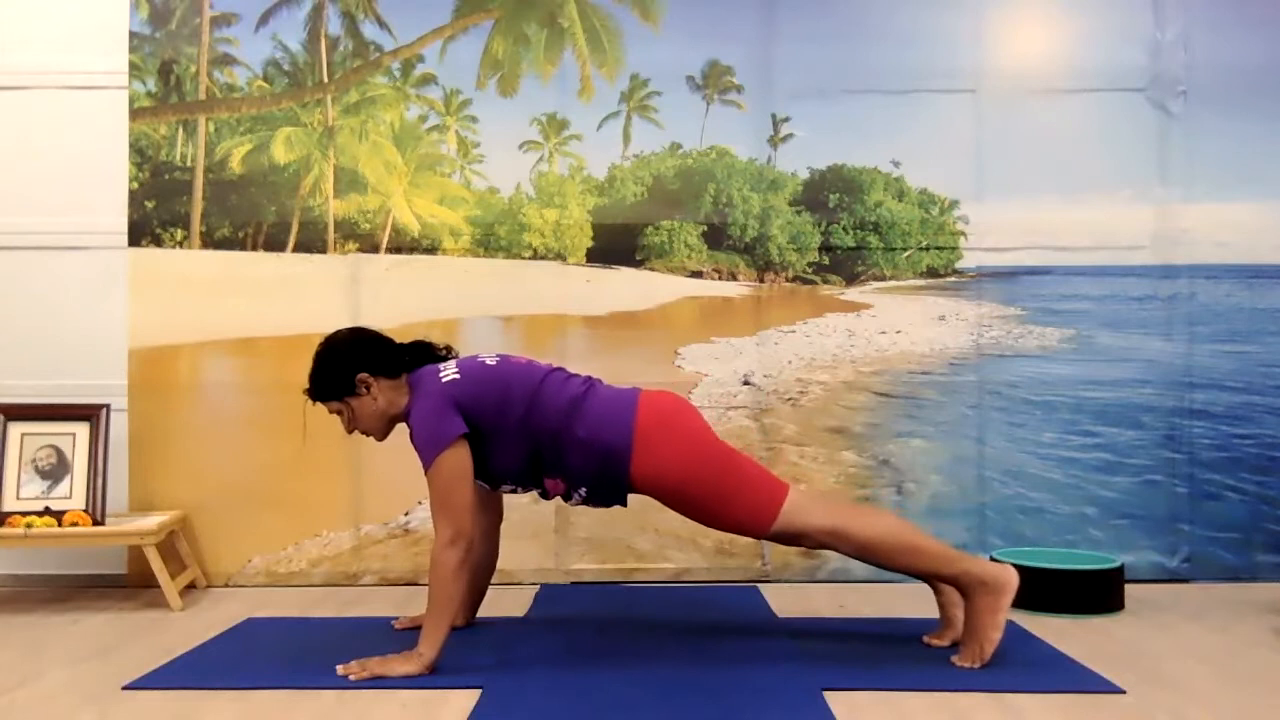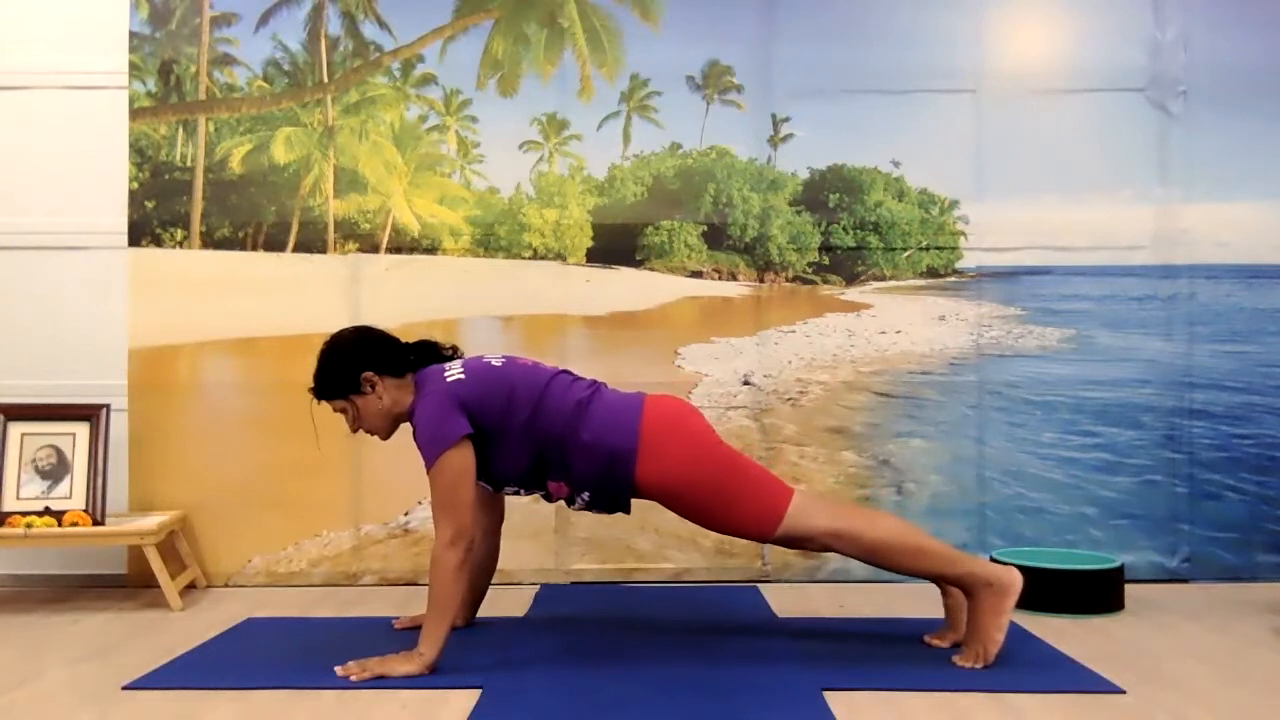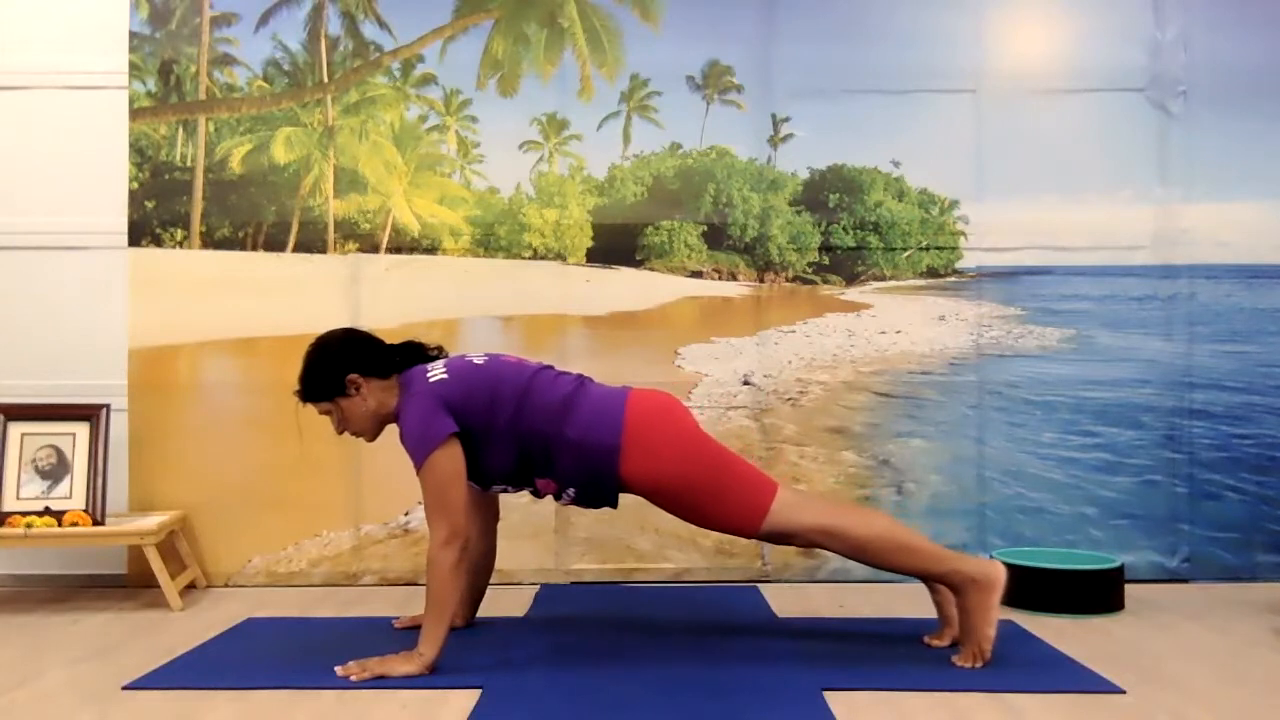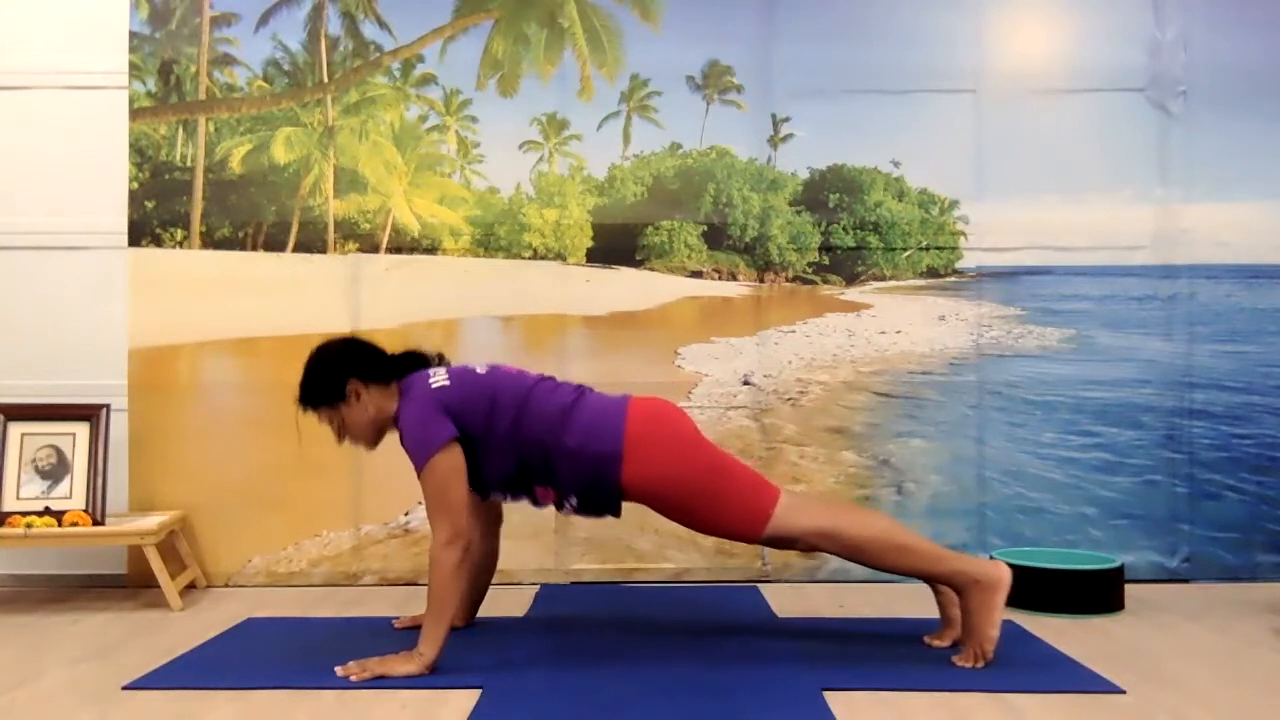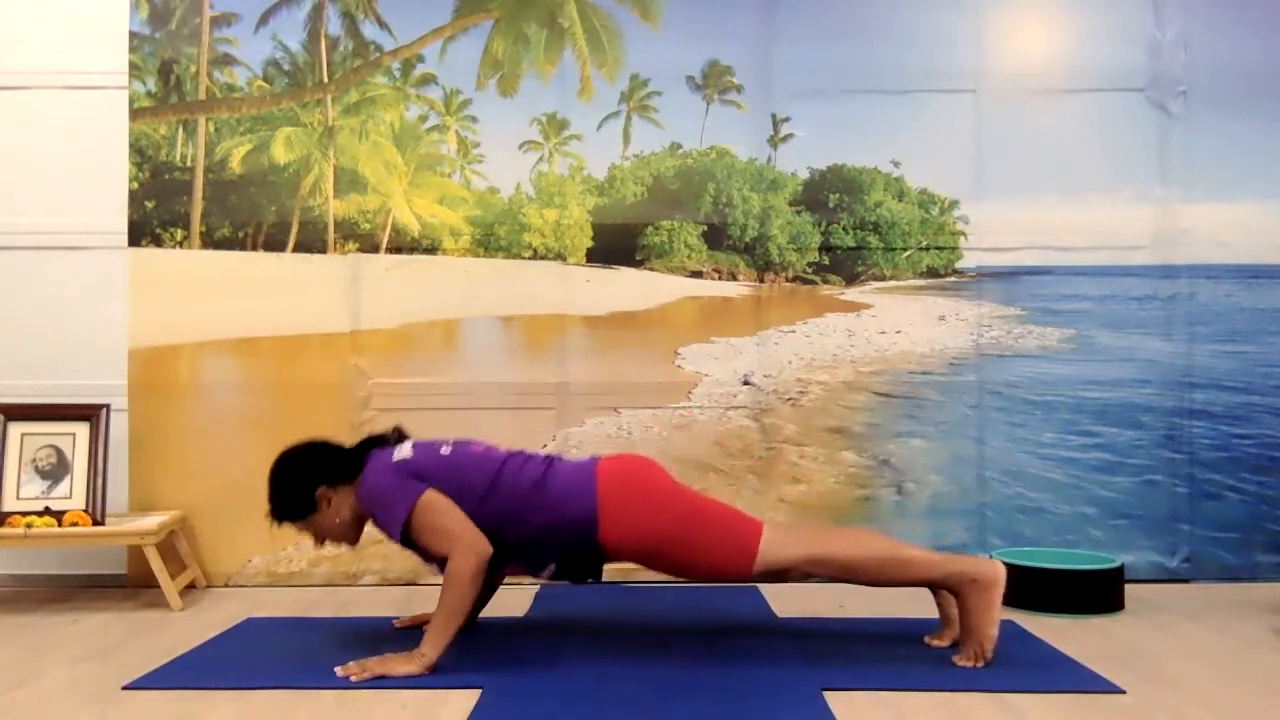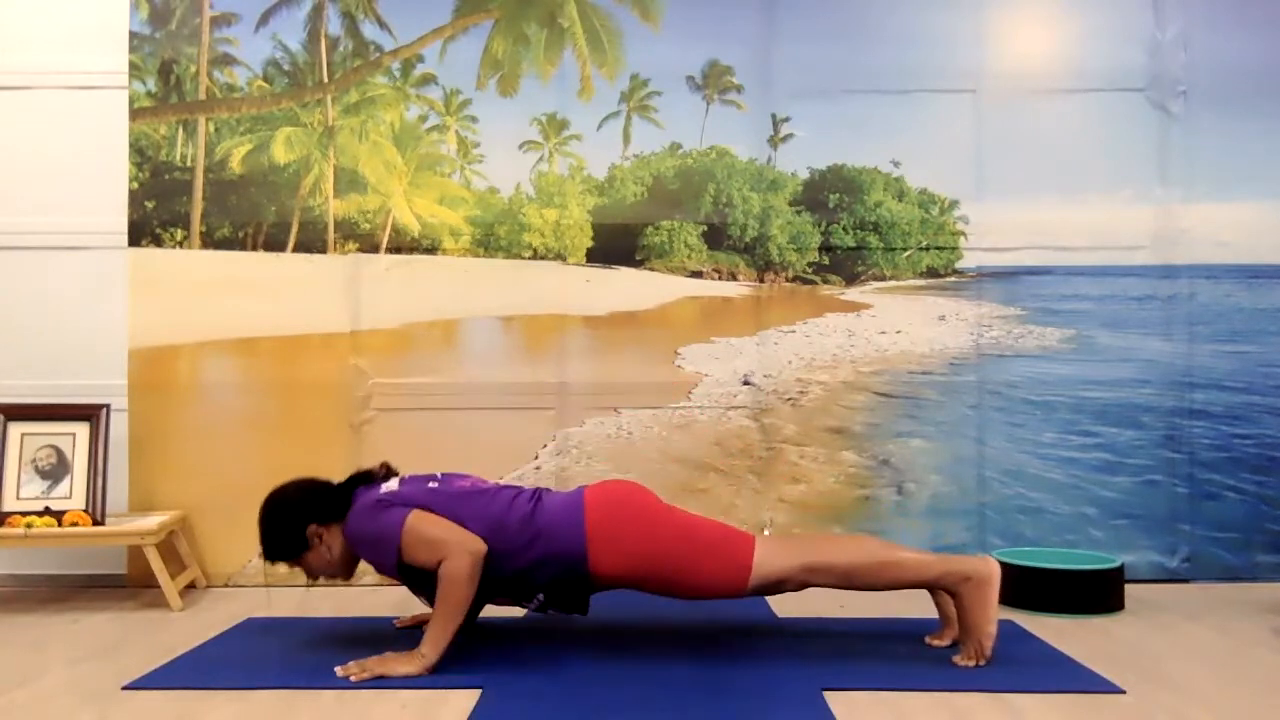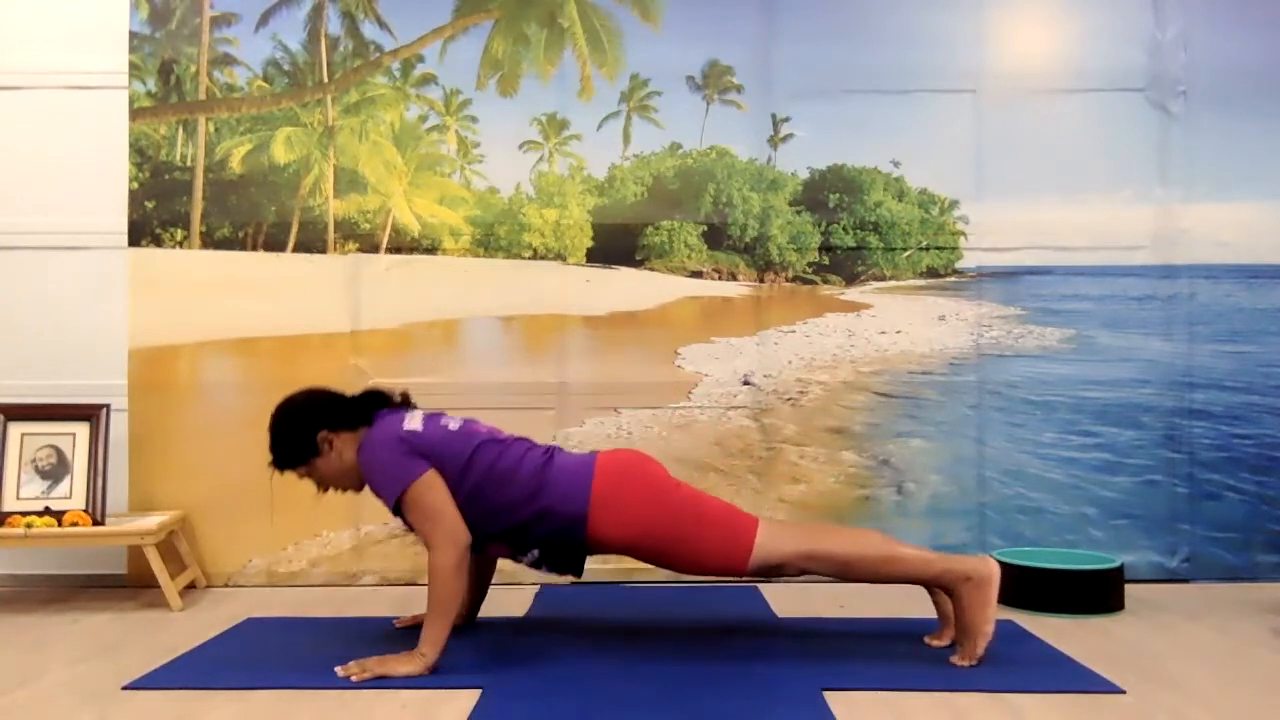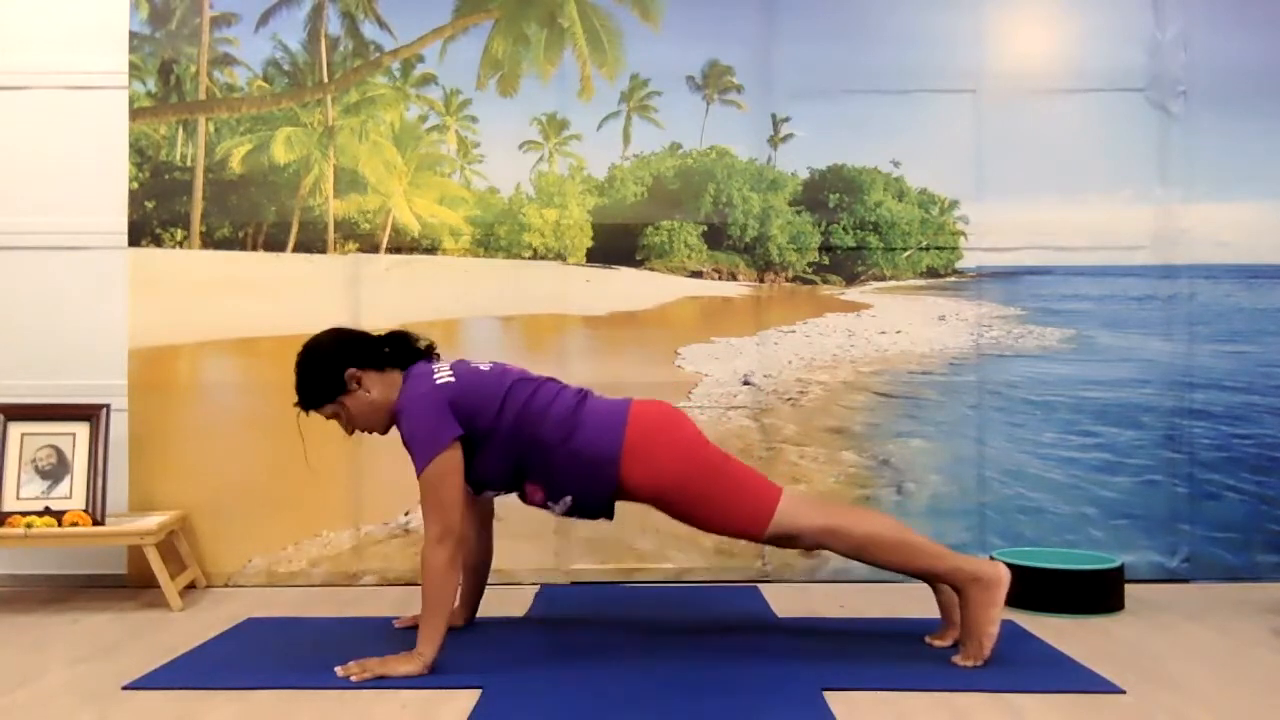
dt=0.4s
person 1, frame 1
left shoulder: (428, 404)
right shoulder: (450, 388)
left elbow: (454, 538)
right elbow: (485, 520)
left wrist: (422, 653)
right wrist: (460, 613)
left hip: (651, 445)
right hip: (648, 428)
left knee: (807, 522)
right knee: (797, 520)
left ankle: (979, 577)
right ankle: (942, 575)
person 1, frame 2
left shoulder: (431, 403)
right shoulder: (457, 389)
left elbow: (454, 538)
right elbow: (487, 519)
left wrist: (423, 654)
right wrist: (461, 613)
left hip: (655, 452)
right hip: (652, 435)
left knee: (810, 525)
right knee: (804, 521)
left ankle: (983, 579)
right ankle: (949, 577)
person 1, frame 3
left shoulder: (418, 404)
right shoulder: (443, 388)
left elbow: (450, 537)
right elbow: (482, 518)
left wrist: (423, 653)
right wrist: (460, 612)
left hip: (641, 444)
right hip: (638, 425)
left knee: (799, 520)
right knee: (792, 519)
left ankle: (969, 572)
right ankle: (942, 574)
person 1, frame 4
left shoulder: (416, 408)
right shoulder: (442, 397)
left elbow: (453, 539)
right elbow: (485, 521)
left wrist: (422, 654)
right wrist: (459, 613)
left hip: (641, 452)
right hip: (639, 434)
left knee: (799, 524)
right knee: (792, 524)
left ankle: (970, 574)
right ankle: (946, 574)
person 1, frame 5
left shoulder: (381, 485)
right shoulder: (407, 465)
left elbow: (473, 553)
right elbow: (491, 537)
left wrist: (425, 653)
right wrist: (450, 618)
left hip: (620, 510)
right hip: (615, 490)
left knee: (789, 553)
right knee: (785, 550)
left ankle: (966, 575)
right ankle: (943, 573)
person 1, frame 6
left shoulder: (367, 522)
right shoulder: (391, 496)
left elbow: (467, 550)
left wrist: (425, 653)
right wrist: (453, 613)
left hip: (608, 537)
right hip: (604, 515)
left knee: (785, 565)
right knee: (779, 562)
left ankle: (961, 572)
right ankle: (941, 574)
person 1, frame 7
left shoulder: (381, 450)
right shoulder: (410, 432)
left elbow: (453, 542)
right elbow: (485, 521)
left wrist: (424, 654)
right wrist: (461, 613)
left hip: (613, 505)
right hip: (611, 485)
left knee: (785, 550)
right knee: (778, 551)
left ankle: (961, 572)
right ankle: (942, 570)
person 1, frame 8
left shoulder: (418, 400)
right shoulder: (438, 391)
left elbow: (443, 536)
right elbow: (476, 513)
left wrist: (421, 654)
right wrist: (463, 612)
left hip: (644, 451)
right hip: (638, 443)
left knee: (803, 522)
right knee: (794, 525)
left ankle: (971, 574)
right ankle: (949, 573)
